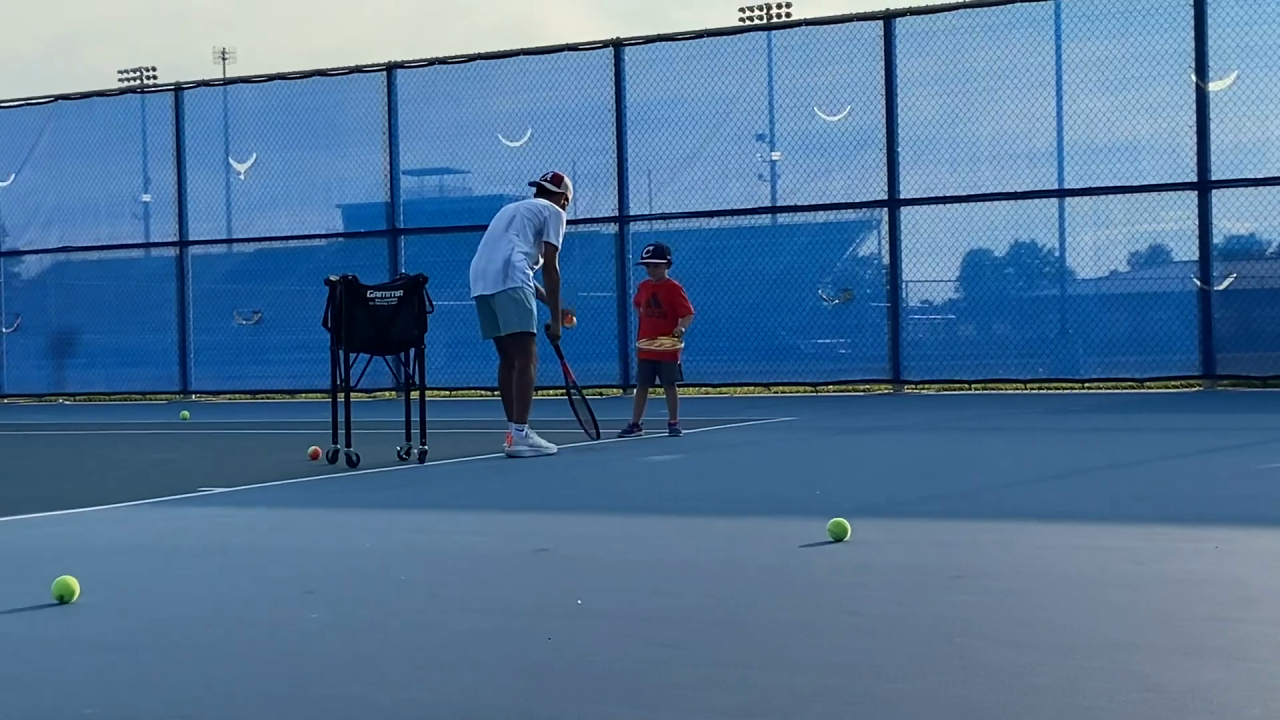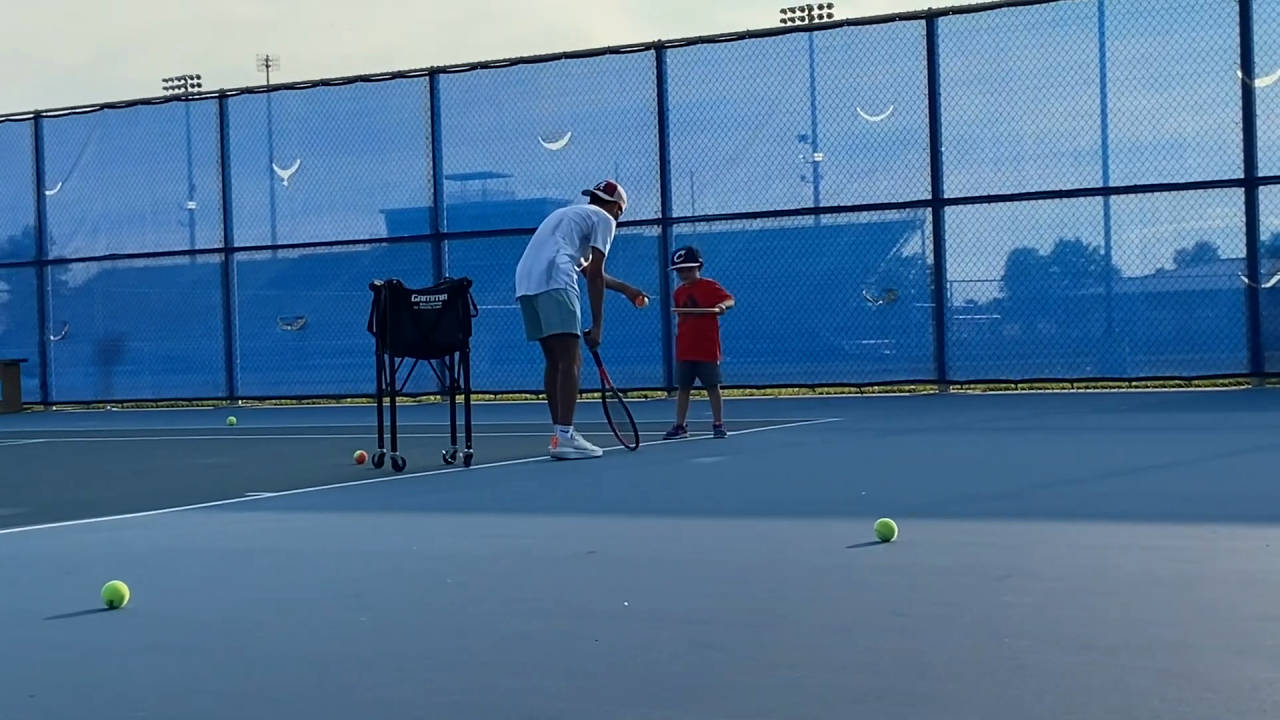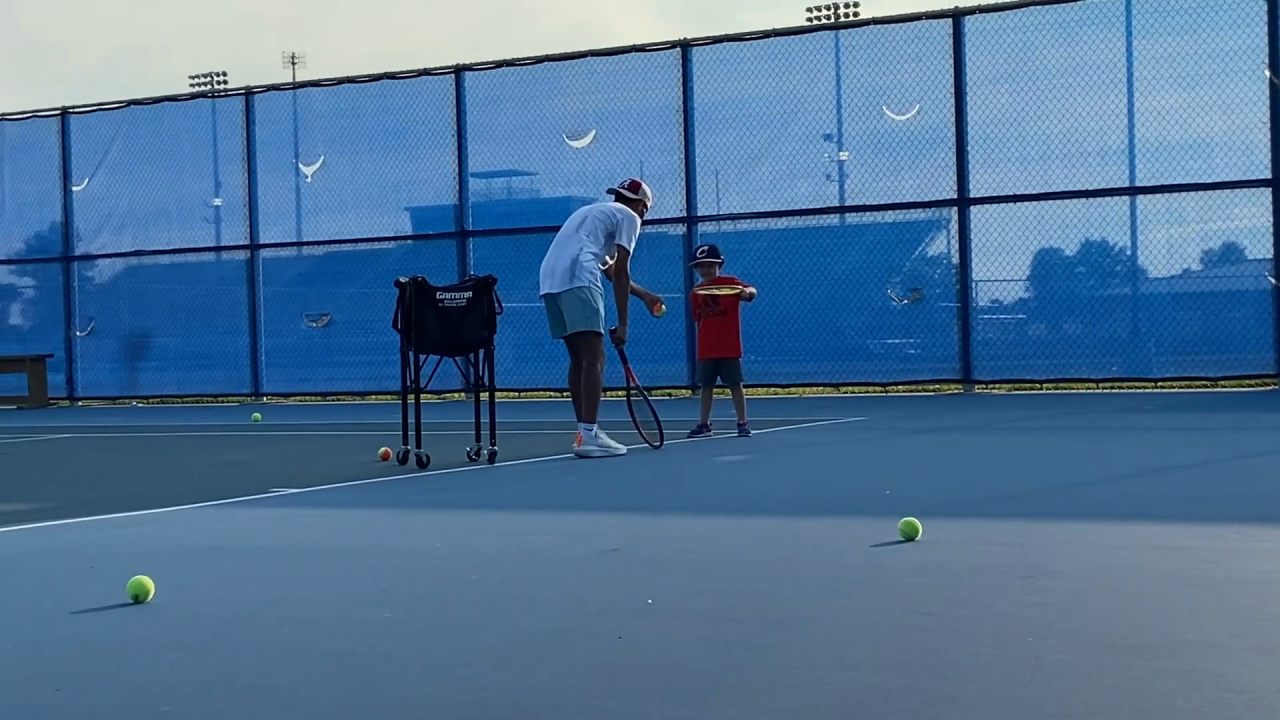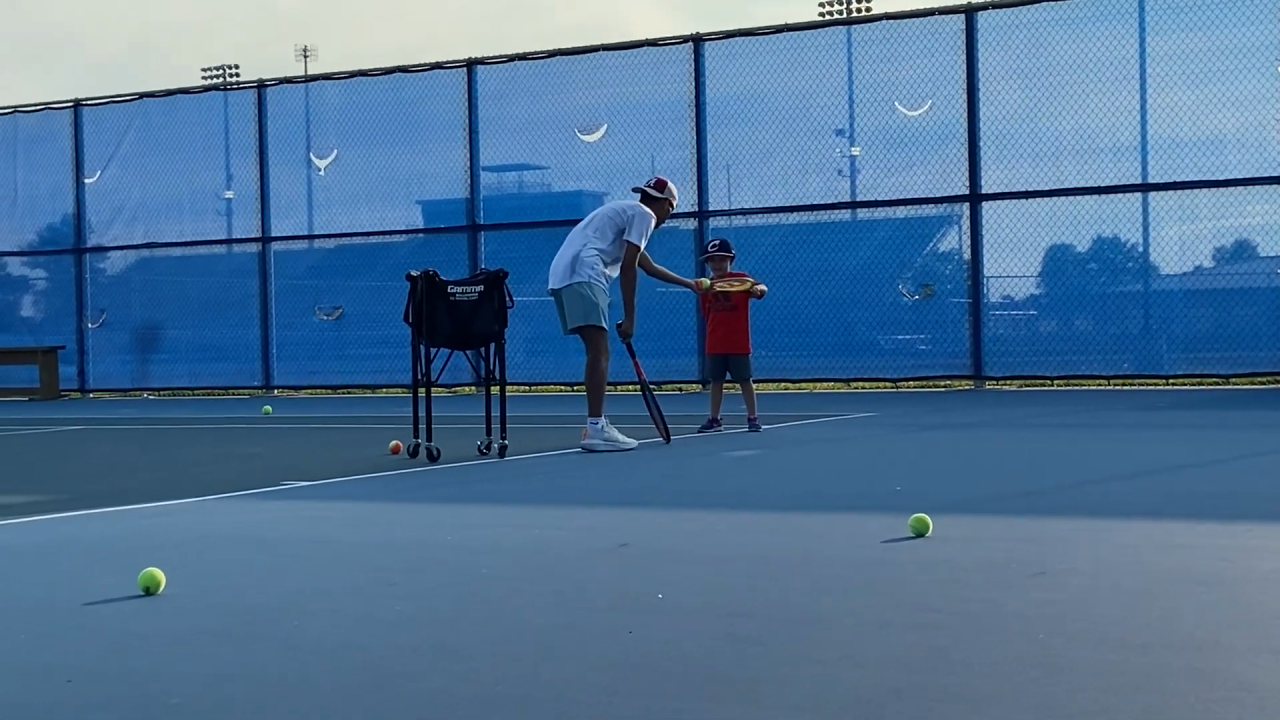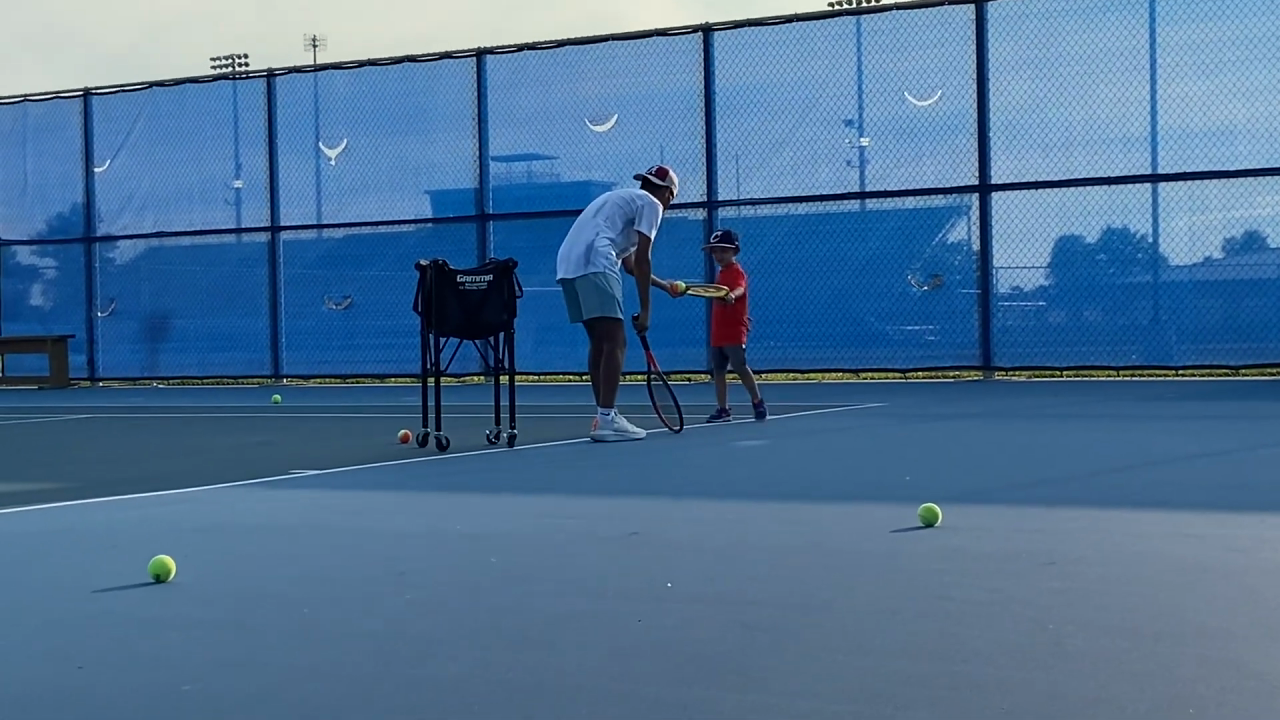
dt=1s
person 1, frame 1
left shoulder: (513, 208)
right shoulder: (554, 211)
right elbow: (550, 267)
left wrist: (550, 302)
right wrist: (555, 317)
left hip: (480, 280)
right hip: (509, 281)
left knee: (508, 359)
right knee: (526, 359)
left ankle: (515, 432)
right ankle: (520, 435)
person 1, frame 2
left shoulder: (570, 214)
right shoulder: (604, 218)
left elbow: (587, 270)
right elbow: (594, 275)
left wrist: (626, 289)
right wrist: (597, 325)
left hip: (526, 282)
right hip: (553, 283)
left knee: (555, 361)
right knee: (570, 360)
left ankle: (560, 435)
right ankle: (565, 437)
person 1, frame 3
left shoulder: (595, 212)
right shoulder: (629, 216)
left elbow: (610, 270)
right elbow: (621, 273)
left wrist: (645, 296)
right wrist: (623, 323)
left hip: (550, 280)
right hip: (578, 281)
left knee: (579, 359)
right knee: (594, 358)
left ankle: (584, 433)
right ankle: (589, 436)
person 1, frame 4
left shoulder: (626, 212)
right shoulder: (644, 214)
left elbow: (648, 266)
right elbow: (628, 269)
left wrist: (689, 284)
right wrist: (629, 318)
left hip: (563, 275)
right hip: (583, 275)
left knee: (597, 352)
right knee: (600, 352)
left ankle: (596, 426)
right ankle: (596, 429)
person 1, frame 5
left shoulder: (623, 199)
right shoulder: (651, 203)
left elbow: (629, 263)
right elbow: (642, 259)
left wrist: (664, 285)
right wrist: (645, 309)
left hip: (568, 265)
right hip: (594, 265)
left knee: (600, 342)
right knee: (615, 343)
left ankle: (604, 417)
right ankle: (606, 420)
person 2, frame 1
left shoulder: (674, 288)
right shoulder: (643, 286)
left elbow: (688, 313)
left wrist: (682, 326)
left hip: (667, 347)
right hip: (645, 347)
left knee: (670, 385)
right knee: (642, 385)
left ankle: (673, 423)
right ankle: (635, 424)
person 2, frame 2
left shoulder: (710, 285)
right shoulder: (679, 292)
left elbow: (730, 300)
left wrist: (723, 305)
right wrist: (683, 325)
left hip: (707, 348)
right hip: (685, 349)
left knee: (712, 386)
right knee: (683, 387)
left ankle: (718, 424)
right ankle: (680, 426)
person 2, frame 3
left shoulder: (730, 282)
right shoulder: (696, 292)
left elbow: (752, 292)
right elbow: (698, 319)
left wrist: (747, 291)
right wrist: (703, 339)
left hip: (729, 347)
right hip: (705, 349)
left knee: (735, 384)
right knee: (706, 386)
left ankle: (742, 423)
right ankle: (704, 425)
person 2, frame 4
left shoulder: (740, 278)
left elbow: (762, 288)
right elbow: (708, 314)
left wrist: (758, 289)
left hip: (738, 343)
right hip: (714, 344)
left knee: (745, 380)
right knee: (715, 381)
left ankle: (753, 418)
right ankle: (714, 419)
person 2, frame 5
left shoulder: (736, 271)
right shoulder: (721, 273)
left elbow: (740, 288)
left wrist: (733, 295)
left hip: (734, 331)
right hip: (718, 333)
left knee: (740, 366)
right knee: (718, 371)
left ankle: (757, 401)
right ankle: (723, 409)
